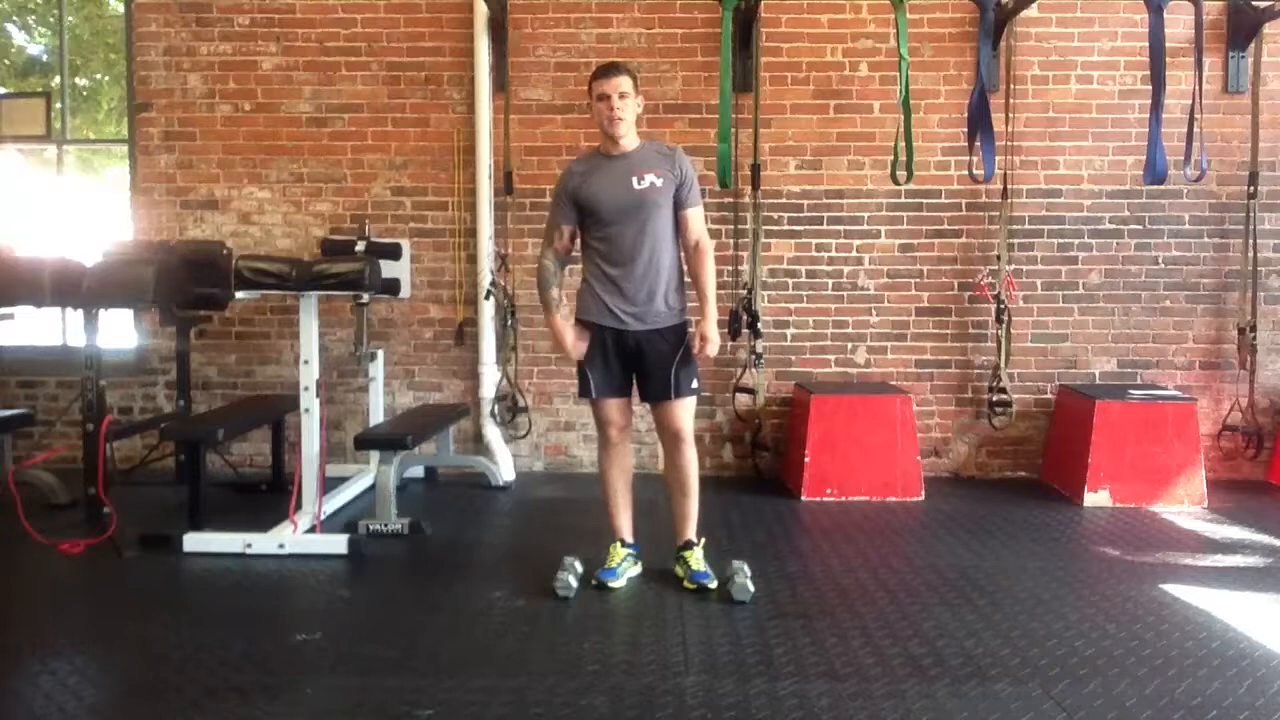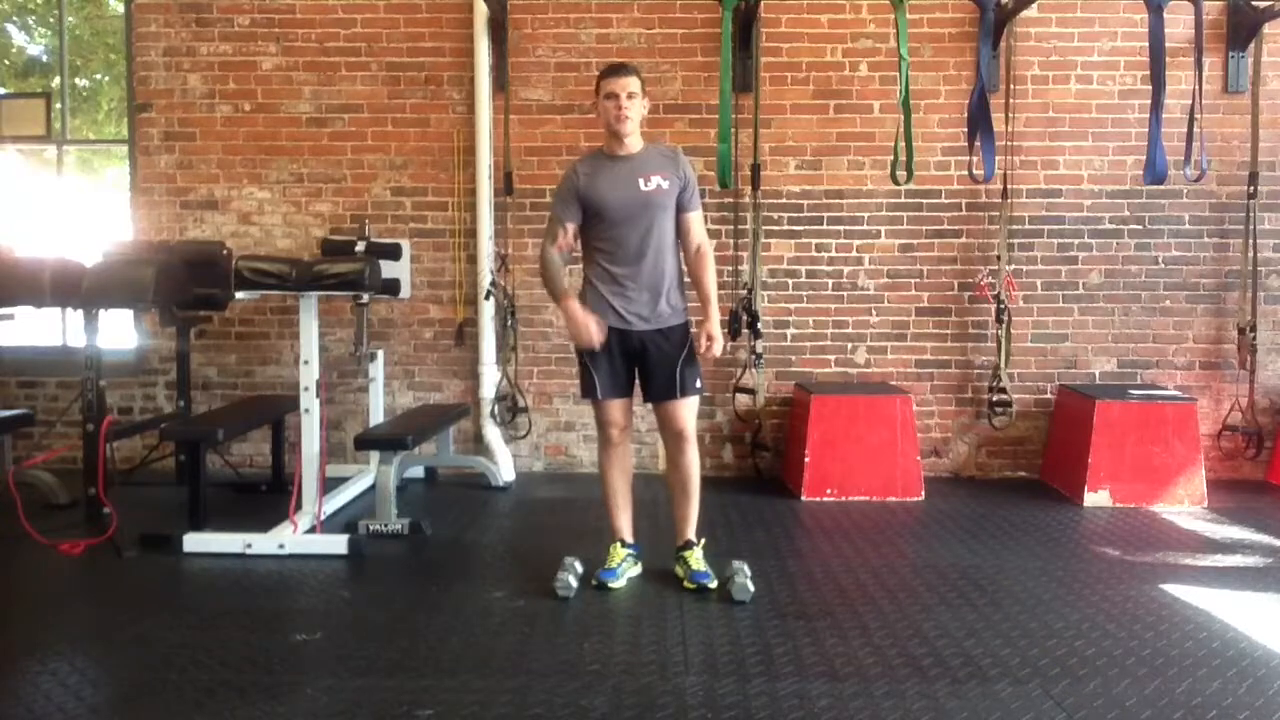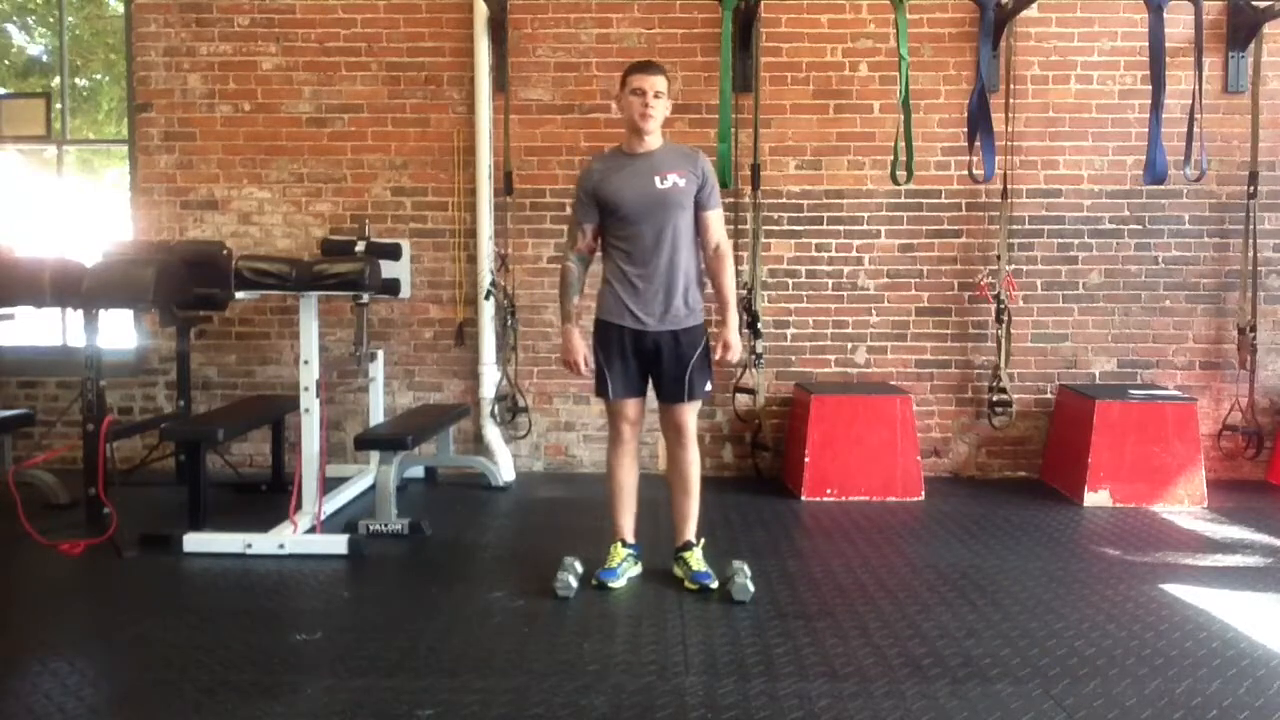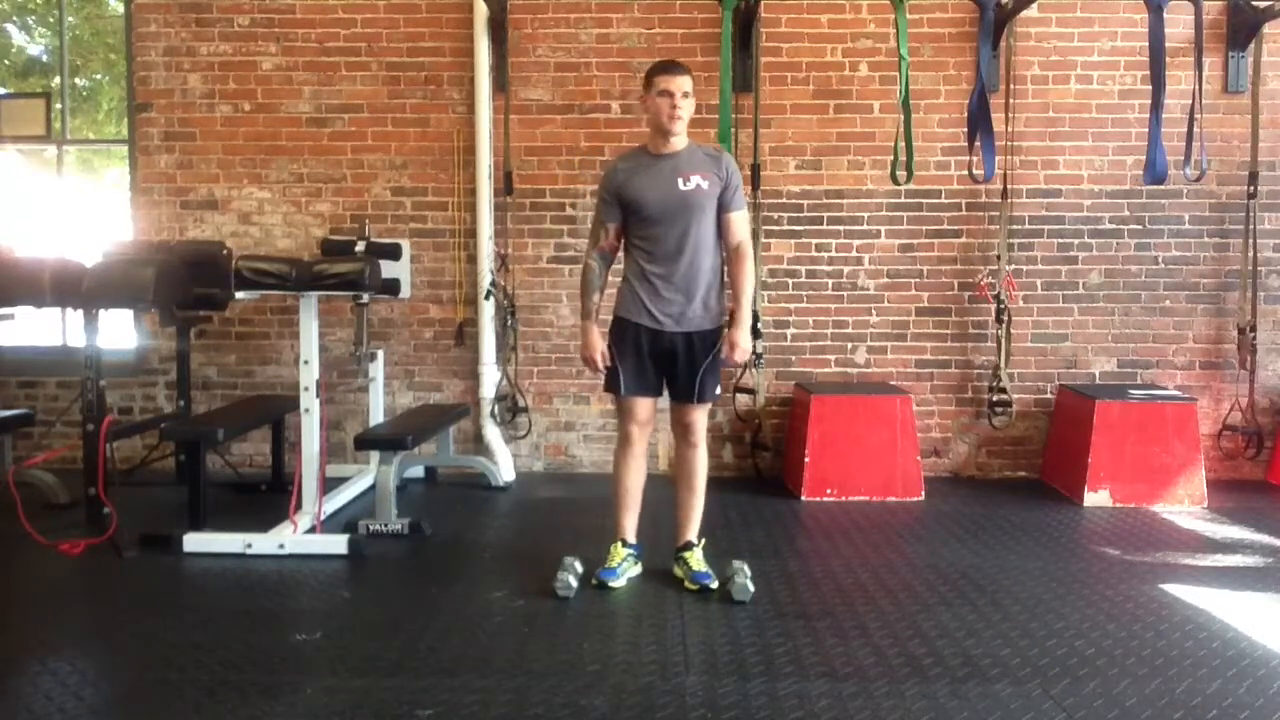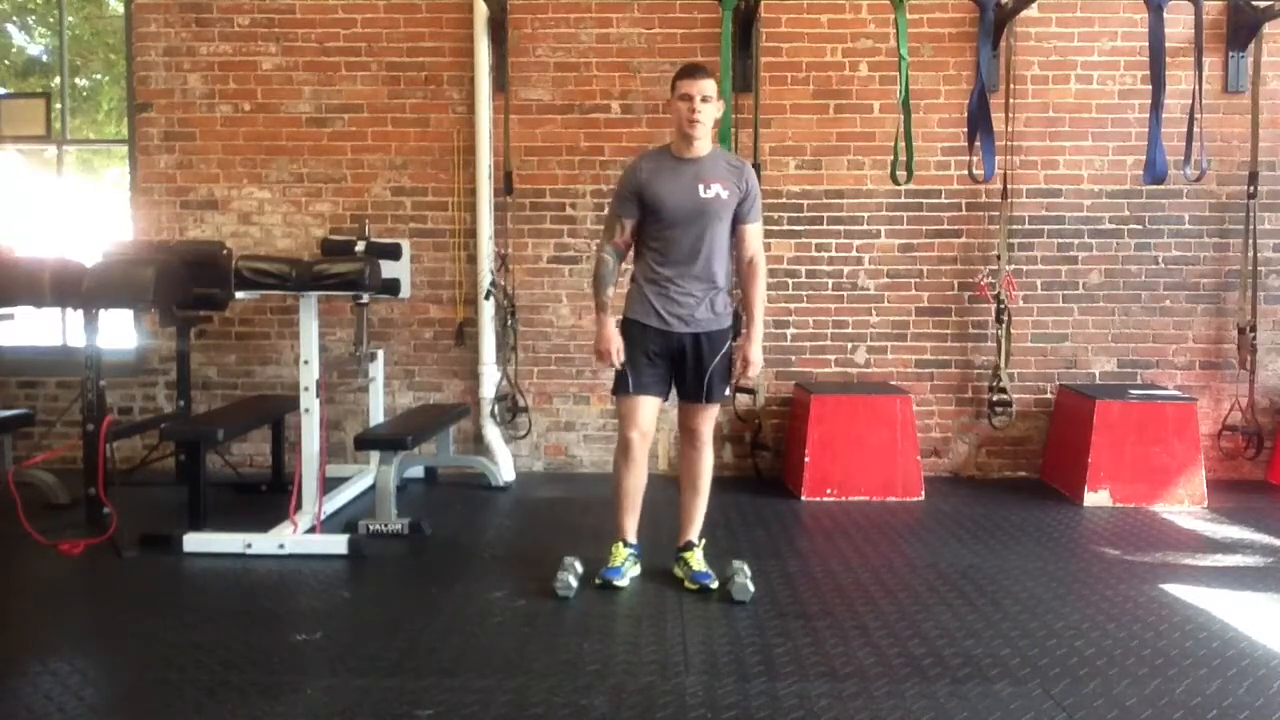
dt=0.5s
person 1, frame 1
left shoulder: (672, 162)
right shoulder: (577, 175)
left elbow: (697, 243)
right elbow: (554, 254)
left wrist: (709, 315)
right wrist: (555, 317)
left hip: (665, 323)
right hip: (600, 326)
left knee: (678, 432)
right knee: (613, 432)
left ankle: (689, 547)
right ankle: (624, 547)
person 1, frame 2
left shoulder: (674, 165)
right shoulder: (580, 175)
left elbow: (697, 246)
right elbow: (554, 253)
left wrist: (711, 314)
right wrist: (571, 307)
left hip: (668, 323)
right hip: (604, 326)
left knee: (681, 432)
right knee: (614, 432)
left ankle: (688, 547)
right ankle: (623, 547)
person 1, frame 3
left shoulder: (694, 165)
right shoulder: (598, 173)
left elbow: (716, 246)
right elbow: (576, 255)
left wrist: (730, 319)
right wrist: (569, 327)
left hip: (682, 323)
right hip: (618, 325)
left knee: (682, 432)
right knee: (624, 431)
left ankle: (687, 548)
right ankle: (625, 547)
person 1, frame 4
left shoulder: (719, 166)
right shoulder: (621, 172)
left elbow: (739, 247)
right elbow: (600, 254)
left wrist: (740, 320)
right wrist: (589, 325)
left hip: (699, 325)
right hip: (636, 323)
left knee: (691, 432)
right knee: (633, 430)
left ankle: (688, 548)
right ankle: (626, 547)
person 1, frame 5
left shoulder: (738, 175)
right shoulder: (642, 171)
left elbow: (751, 259)
right elbow: (612, 249)
left wrist: (754, 335)
right wrist: (605, 319)
left hip: (709, 326)
right hip: (646, 323)
left knee: (698, 434)
right knee: (635, 434)
left ankle: (690, 548)
right ankle: (626, 547)
